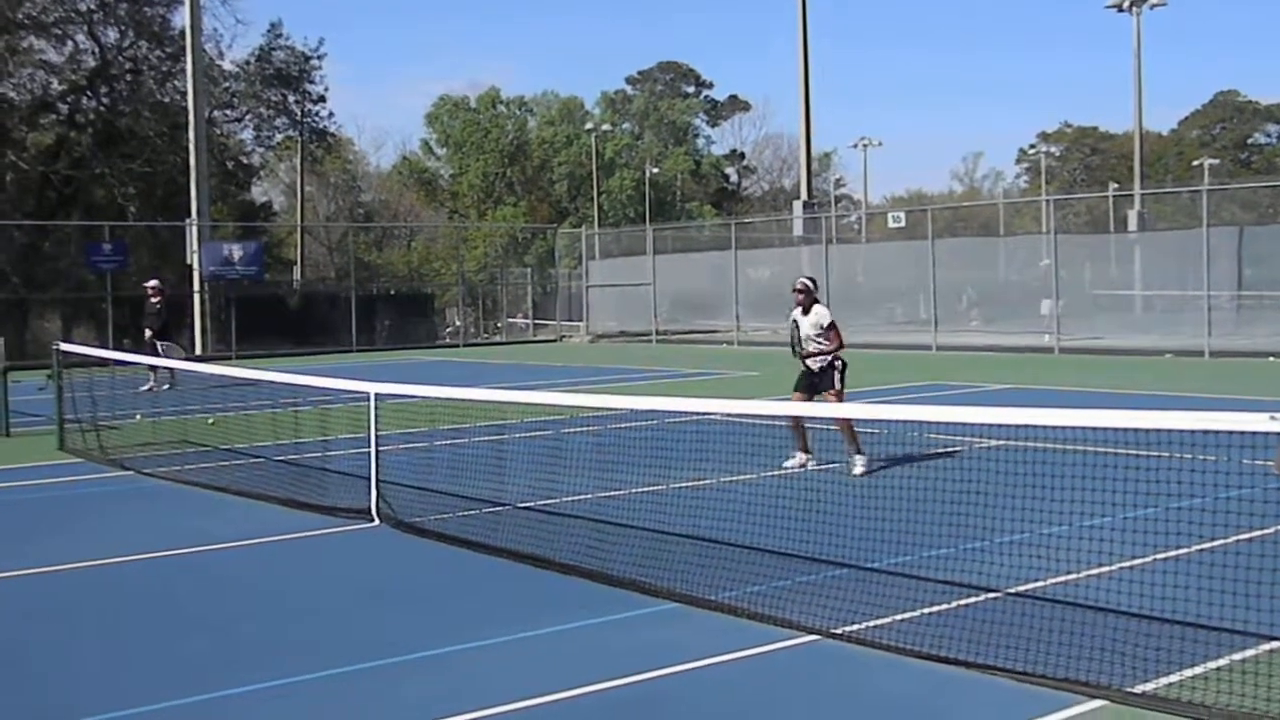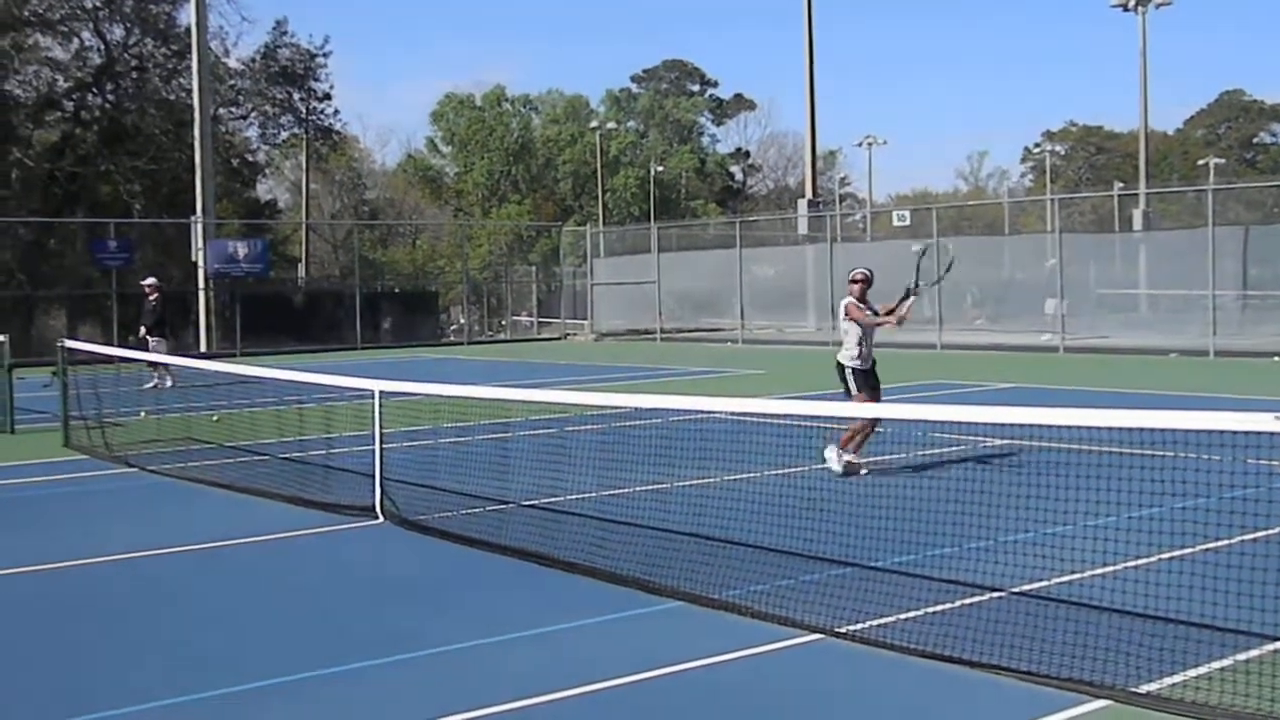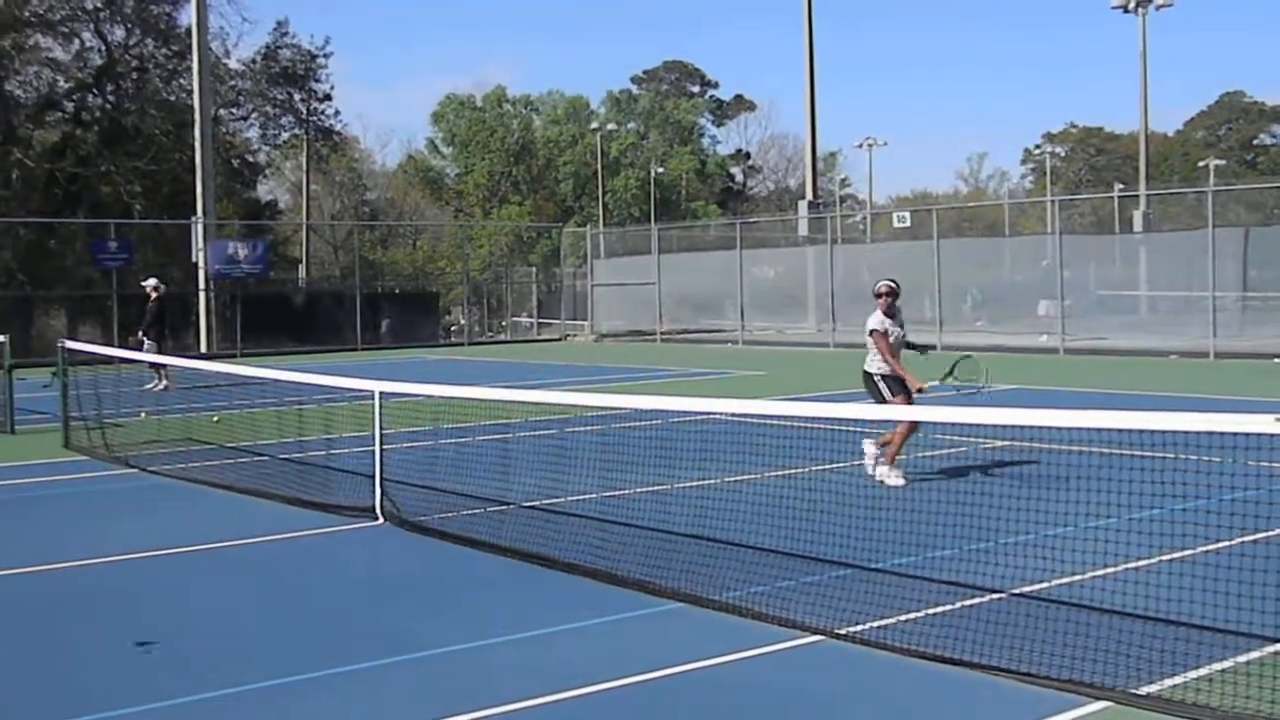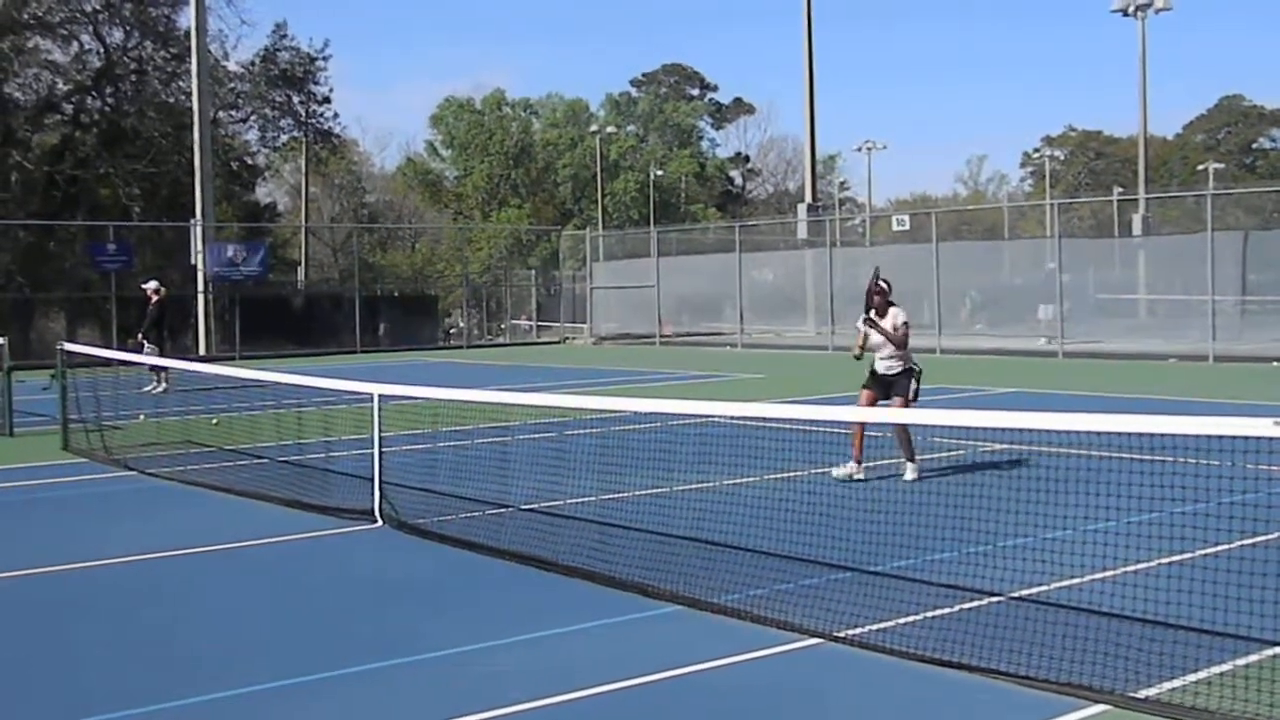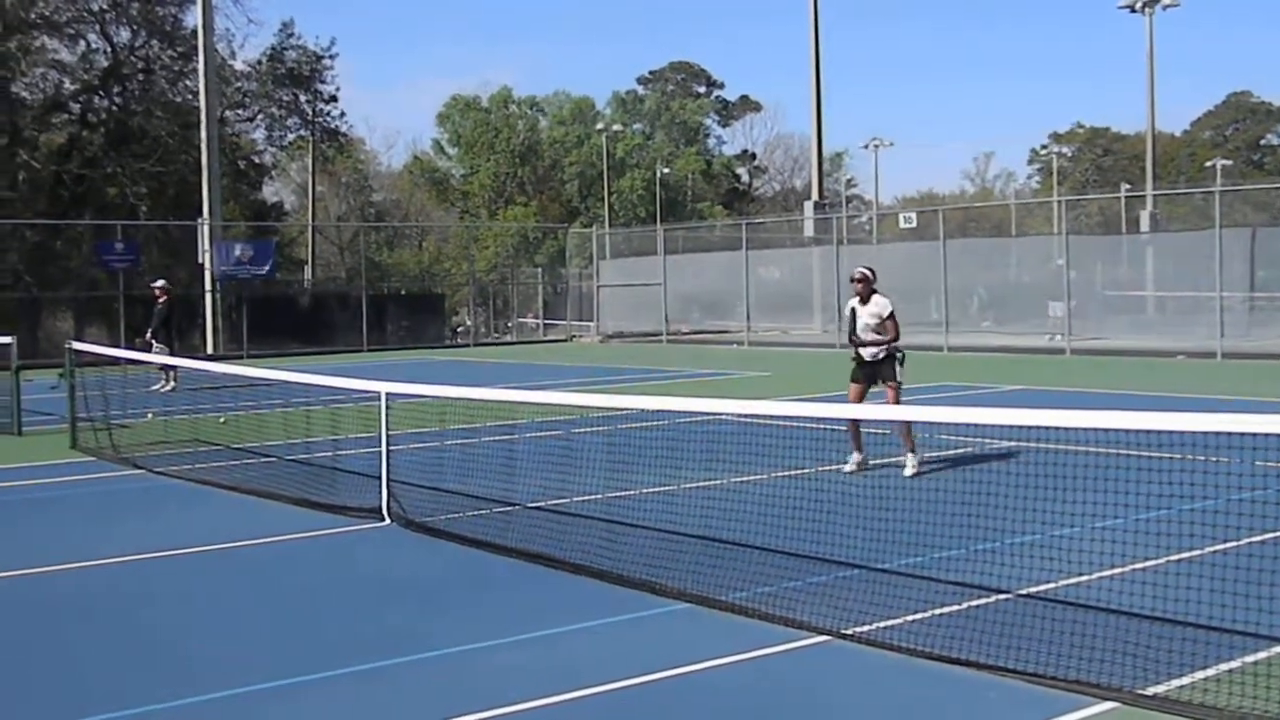
dt=0.5s
person 1, frame 1
left shoulder: (822, 313)
right shoulder: (795, 315)
left elbow: (838, 344)
left wrist: (813, 353)
right wrist: (801, 354)
left hip: (830, 367)
right hip: (810, 369)
left ankle: (858, 456)
right ankle: (803, 454)
person 1, frame 2
left shoulder: (865, 304)
right shoulder: (848, 304)
left elbow: (881, 316)
right elbow: (866, 320)
left wrist: (901, 301)
right wrist: (891, 318)
left hip: (867, 365)
right hip: (850, 367)
left knee: (874, 418)
right knee: (867, 418)
left ankle: (850, 456)
right ankle: (836, 450)
person 1, frame 3
left shoulder: (896, 312)
right shoulder: (876, 323)
right elbow: (887, 358)
left wrist: (914, 346)
right wrist: (911, 380)
left hip: (893, 376)
right hip: (878, 376)
left knee: (912, 424)
right knee: (908, 421)
left ankle: (874, 446)
right ankle: (885, 468)
person 1, frame 4
left shoulder: (898, 315)
right shoulder: (865, 319)
left elbow: (903, 344)
right elbow: (858, 353)
left wrist: (878, 328)
right wrist: (860, 350)
left hip: (902, 373)
right hip: (878, 373)
left knee: (897, 422)
left ankle: (911, 464)
right ankle: (855, 466)
person 1, frame 5
left shoulder: (882, 303)
right shoulder: (852, 305)
left elbow: (895, 336)
left wrist: (868, 343)
right wrist: (855, 348)
left hip: (886, 359)
right hip: (864, 360)
left knee: (894, 407)
left ankle: (911, 455)
right ankle: (858, 455)
